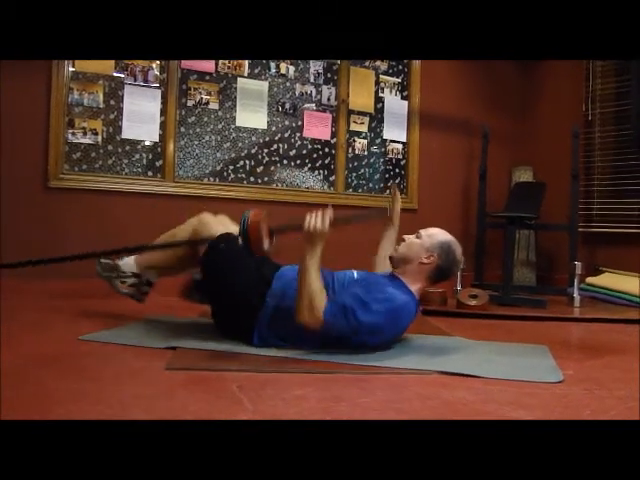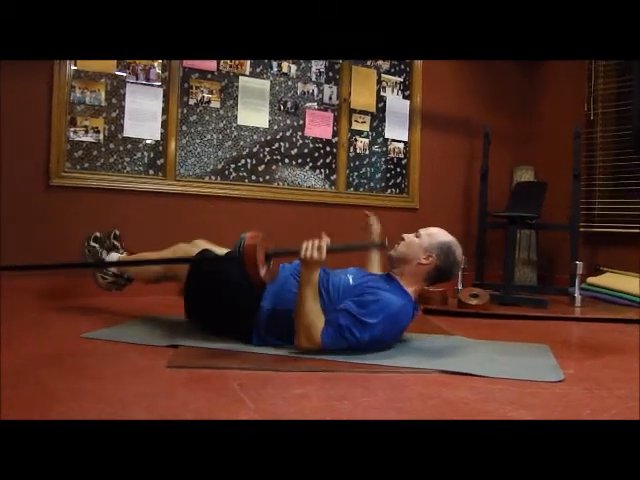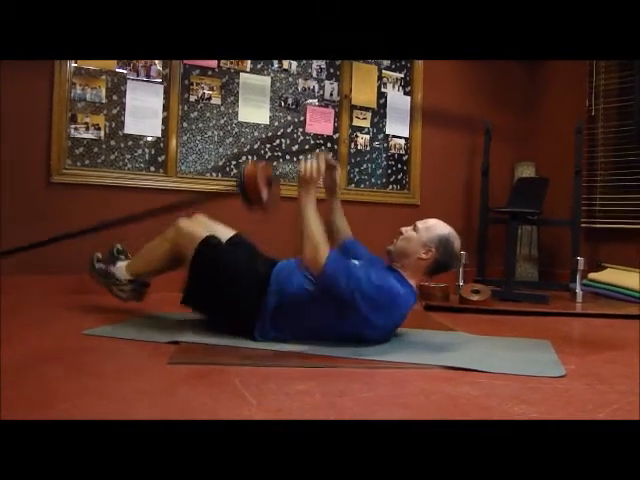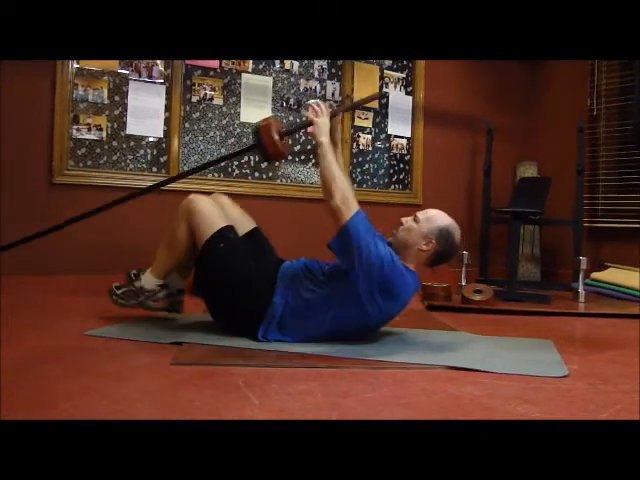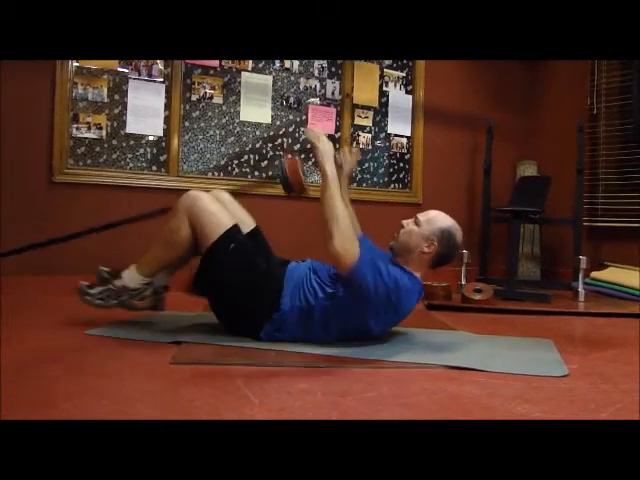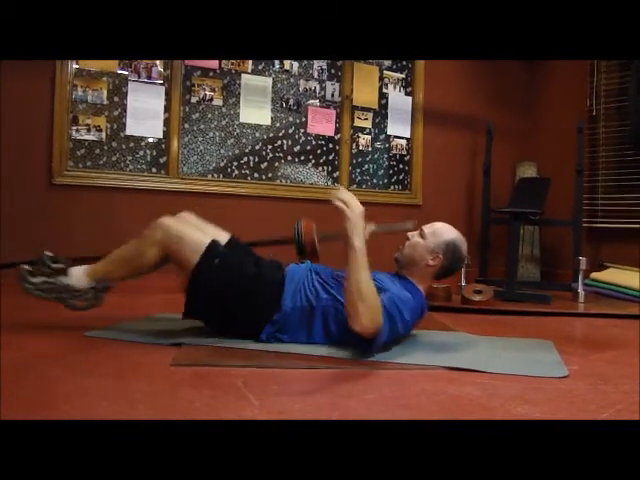
dt=0.2s
person 1, frame 1
left shoulder: (388, 307)
right shoulder: (399, 297)
left elbow: (309, 315)
left wrist: (312, 247)
right wrist: (391, 229)
left hip: (258, 308)
right hip: (273, 285)
left knee: (204, 222)
right knee: (218, 228)
left ankle: (130, 270)
right ankle: (141, 273)
person 1, frame 2
left shoulder: (386, 310)
right shoulder: (395, 294)
left elbow: (306, 338)
left wrist: (309, 272)
right wrist: (374, 247)
left hip: (256, 311)
right hip: (271, 287)
left knee: (186, 252)
right knee: (200, 248)
left ankle: (114, 268)
right ankle: (125, 266)
person 1, frame 3
left shoulder: (383, 291)
right shoulder: (391, 278)
left elbow: (315, 259)
right elbow: (345, 247)
left wrist: (307, 196)
right wrist: (332, 195)
left hip: (257, 309)
right hip: (271, 283)
left knee: (184, 229)
right knee: (201, 223)
left ankle: (122, 274)
right ankle: (133, 268)
person 1, frame 4
left shoulder: (386, 274)
right shoulder: (390, 263)
left elbow: (340, 204)
right elbow: (347, 207)
left wrist: (324, 140)
right wrist: (333, 147)
left hip: (261, 309)
right hip: (275, 280)
left knee: (194, 205)
right knee: (216, 201)
left ankle: (151, 286)
right ankle: (169, 286)
person 1, frame 5
left shoulder: (395, 288)
right shoulder: (400, 273)
left elbow: (341, 250)
right elbow: (353, 246)
left wrist: (328, 167)
right wrist: (342, 178)
left hip: (266, 309)
right hip: (281, 281)
left knee: (194, 202)
right knee: (213, 197)
left ankle: (136, 284)
right ankle: (146, 280)
person 1, frame 6
left shoulder: (399, 304)
right shoulder: (399, 286)
left elbow: (362, 324)
left wrist: (355, 240)
right wrist: (358, 248)
left hip: (265, 308)
right hip: (276, 283)
left knee: (164, 231)
right knee: (183, 222)
left ankle: (80, 281)
right ankle: (84, 275)
